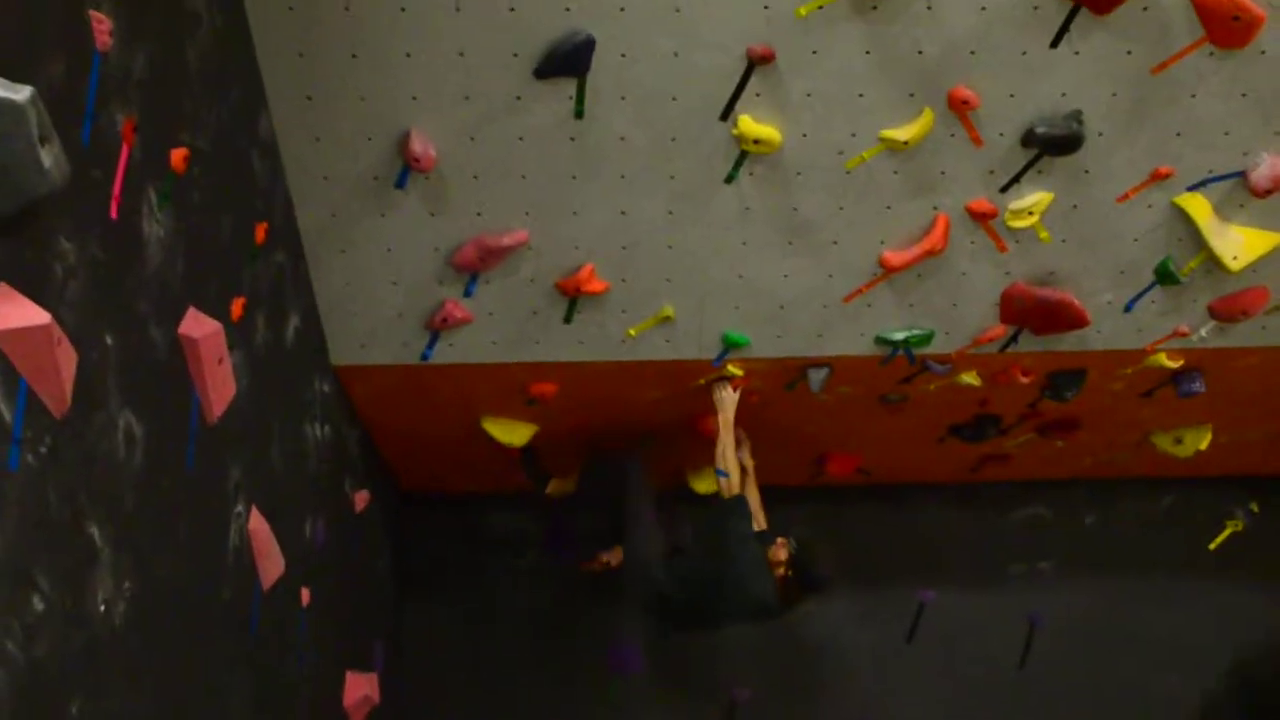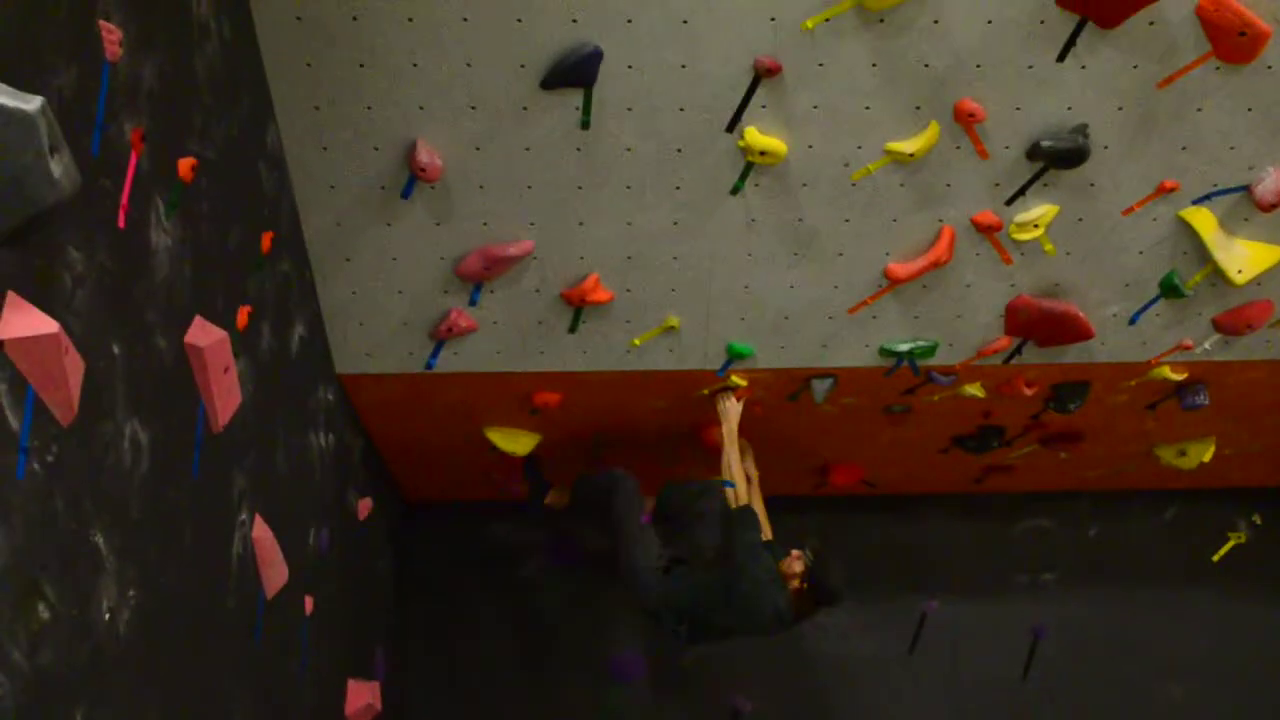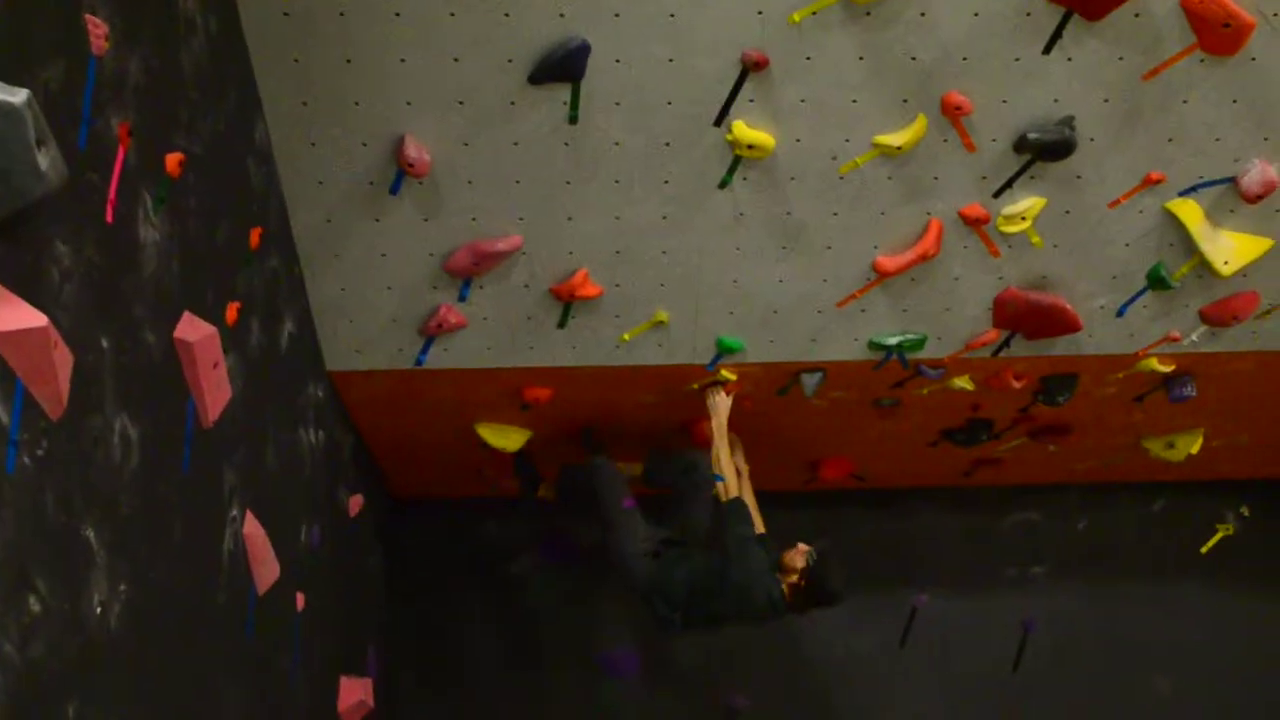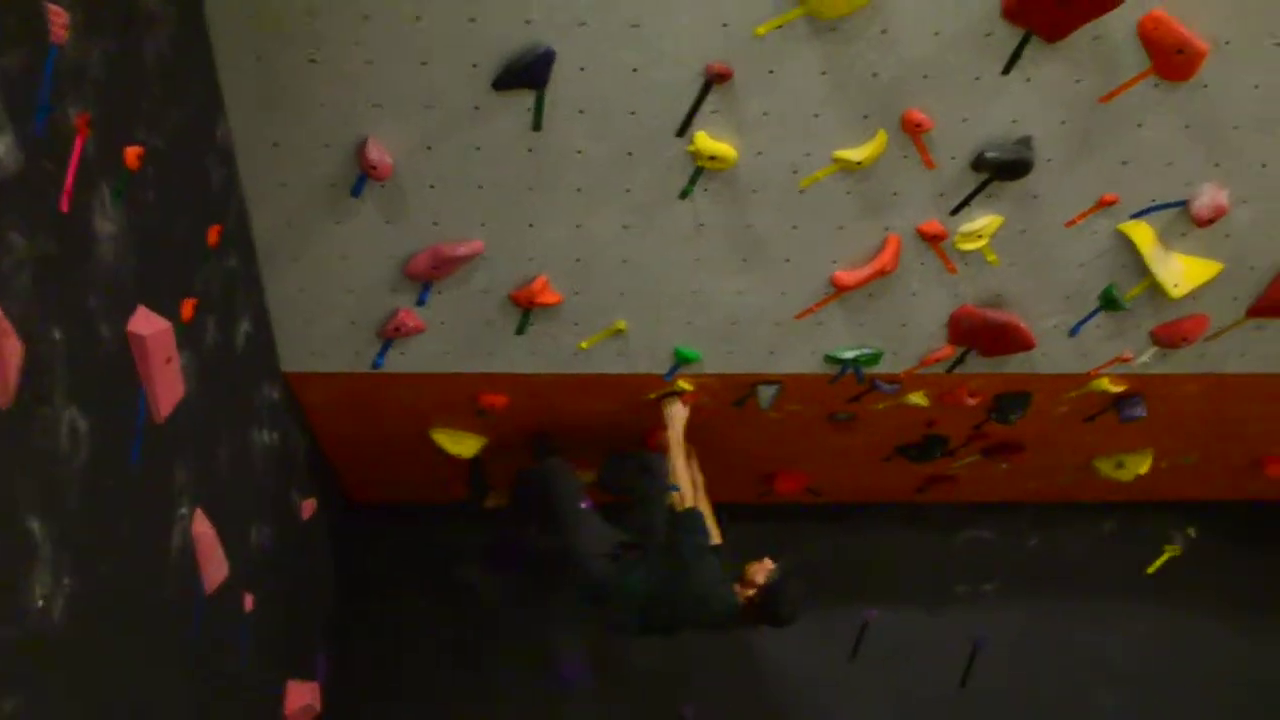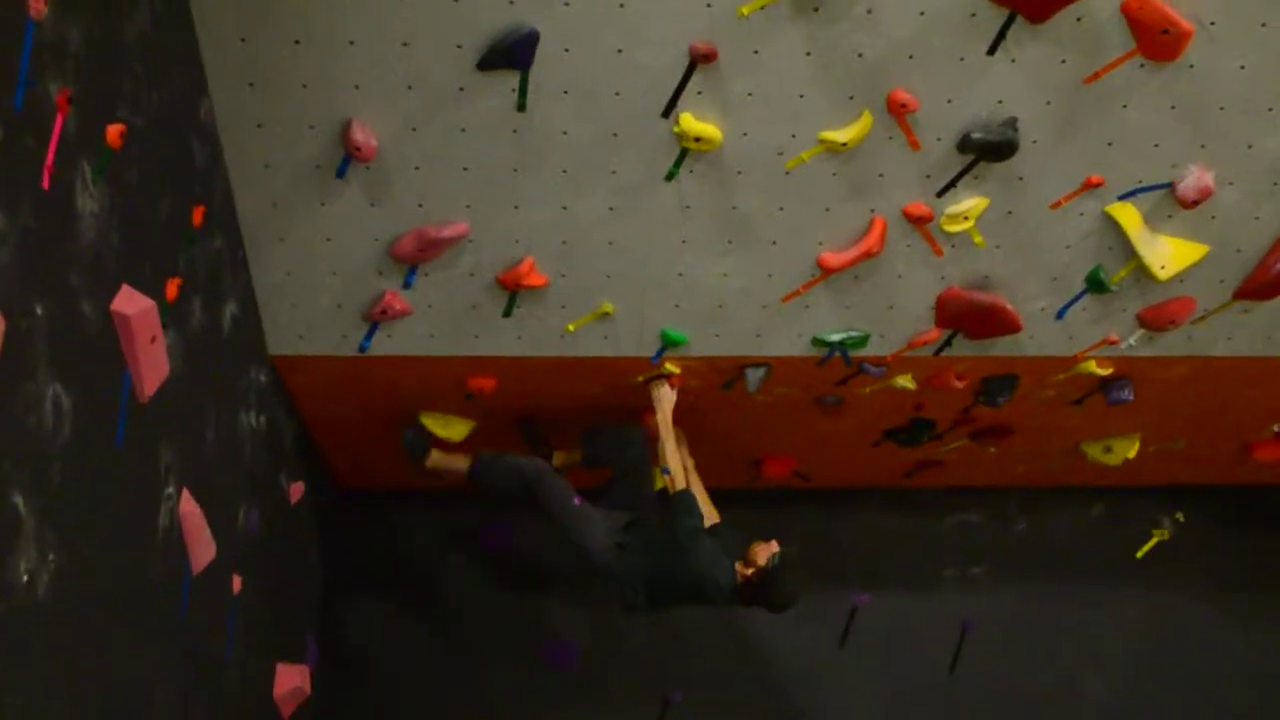
dt=0.3s
person 1, frame 1
left shoulder: (747, 577)
right shoulder: (770, 591)
left elbow: (730, 490)
right elbow: (757, 526)
left wrist: (726, 417)
right wrist: (748, 466)
left hip: (658, 585)
right hip: (679, 569)
left knee: (628, 470)
right ankle: (619, 555)
person 1, frame 2
left shoulder: (760, 587)
left elbow: (740, 507)
right elbow: (762, 538)
left wrist: (731, 428)
right wrist: (752, 476)
left hip: (660, 586)
right hip: (695, 572)
left knee: (617, 482)
left ankle: (553, 498)
person 1, frame 3
left shoulder: (752, 582)
right shoulder: (772, 575)
left elbow: (730, 497)
right elbow: (757, 532)
left wrist: (719, 423)
right wrist: (742, 470)
left hip: (653, 565)
right hip: (689, 554)
left knee: (601, 472)
right knee: (695, 466)
right ankle: (620, 471)
person 1, frame 4
left shoulder: (706, 587)
right shoulder: (732, 585)
left elbow: (683, 504)
right elbow: (714, 541)
left wrist: (675, 431)
right wrist: (698, 482)
left hip: (611, 569)
right hip: (645, 556)
left knee: (554, 471)
right knee: (655, 467)
left ankle: (510, 500)
person 1, frame 5
left shoulder: (707, 571)
right shoulder: (732, 549)
left elbow: (678, 489)
right elbow: (711, 520)
left wrist: (665, 414)
right wrist: (688, 463)
left hip: (618, 553)
right hip: (641, 528)
left knee: (537, 475)
right knee: (635, 439)
left ankle: (433, 458)
right ankle: (557, 458)
